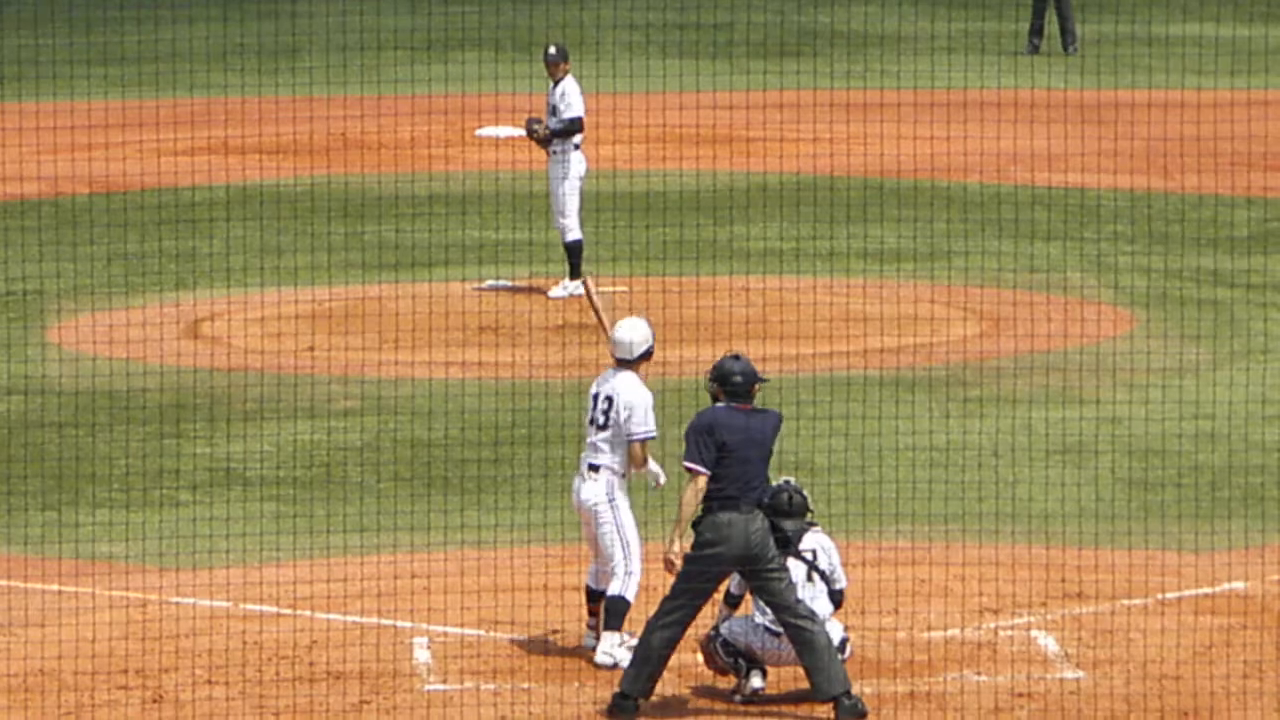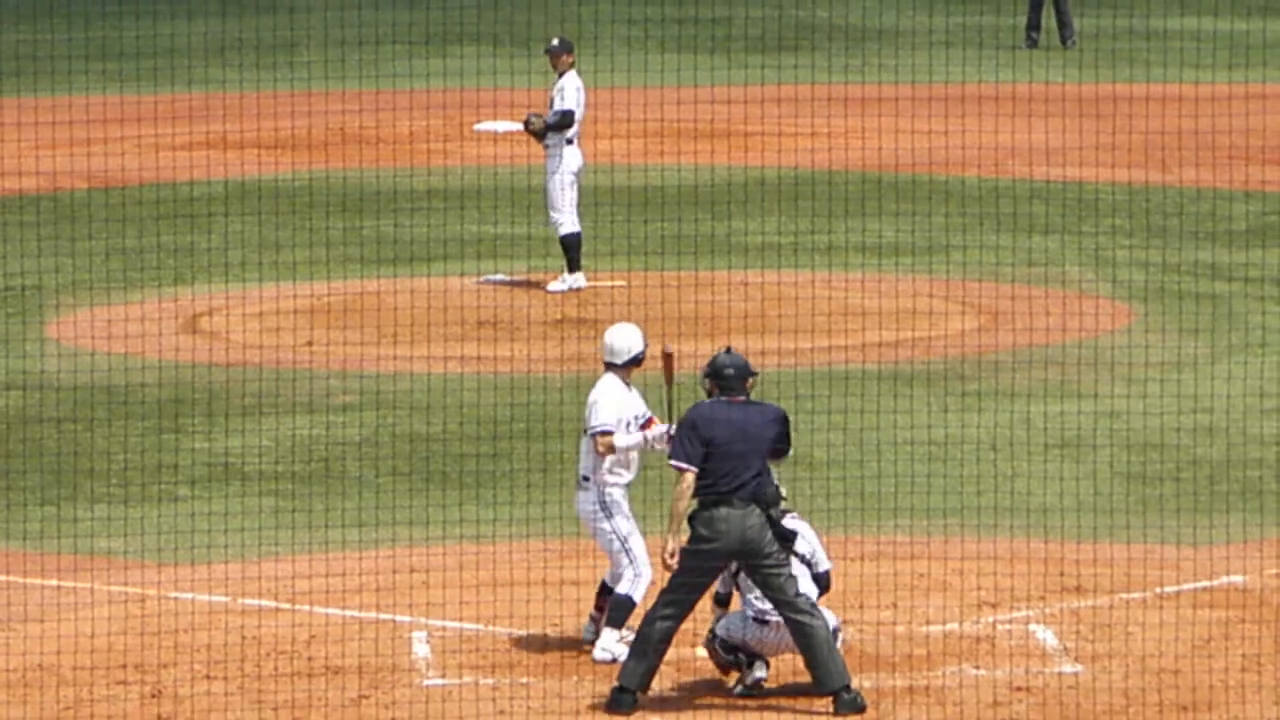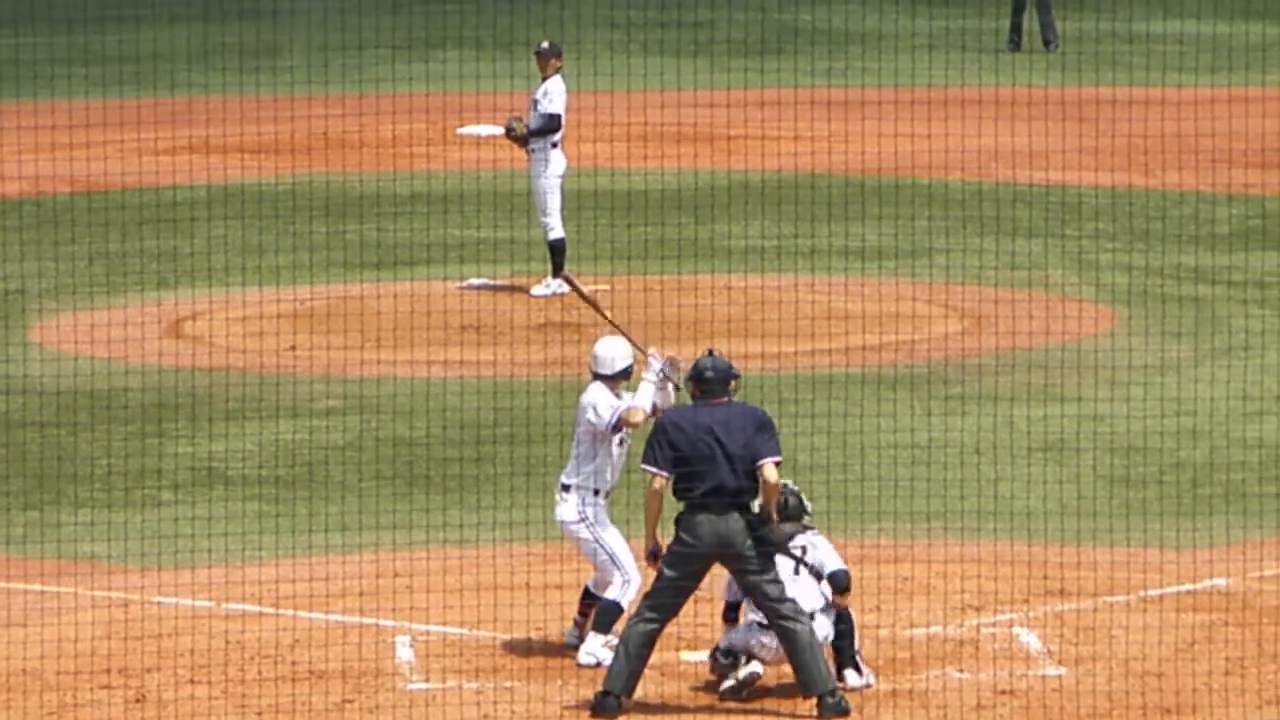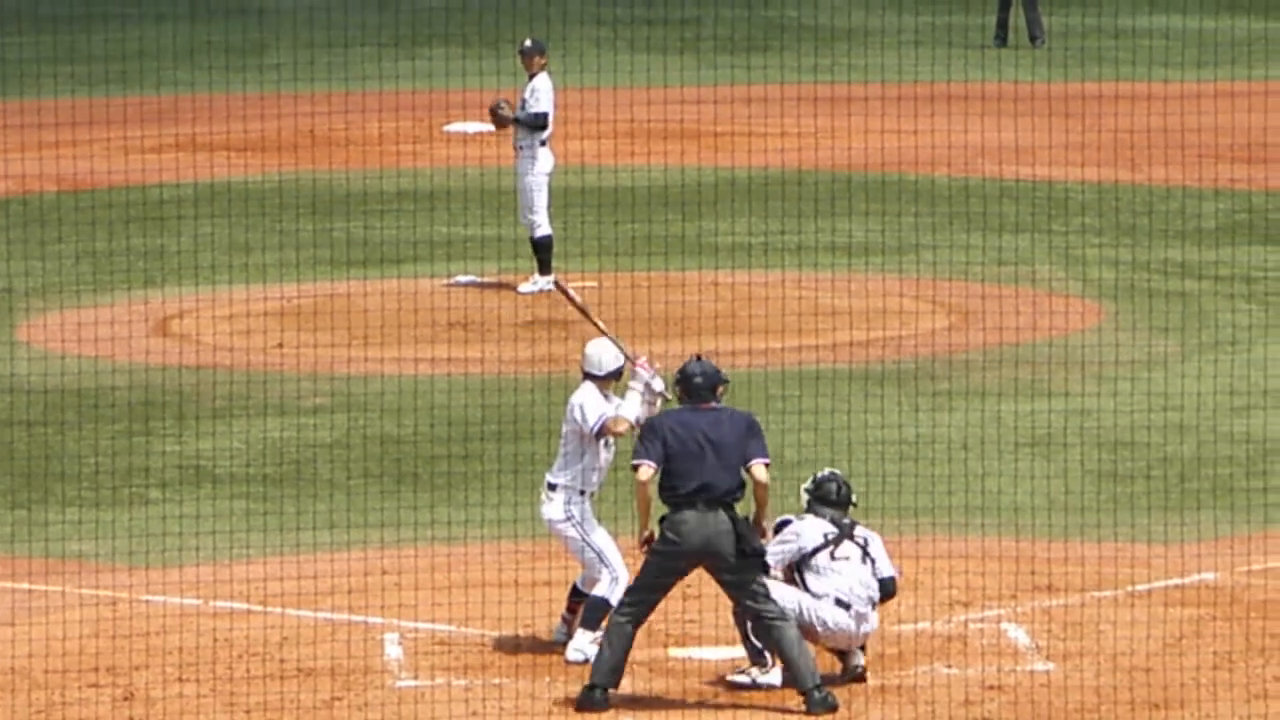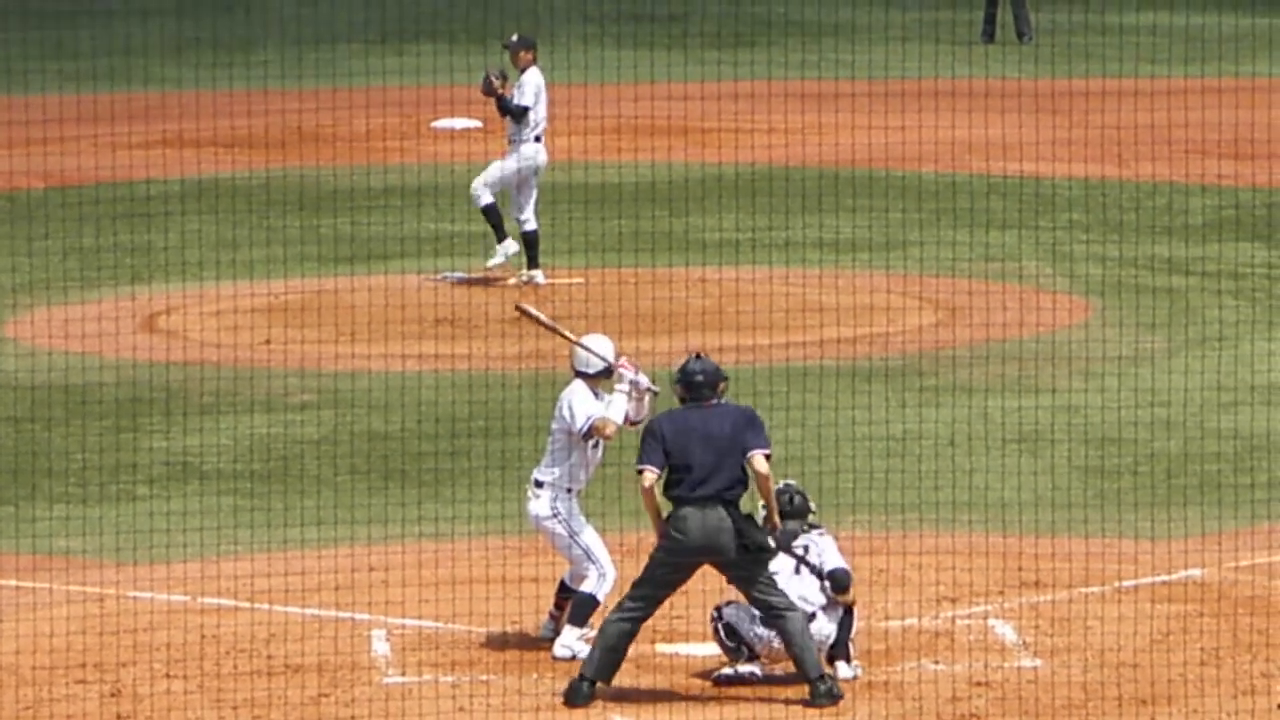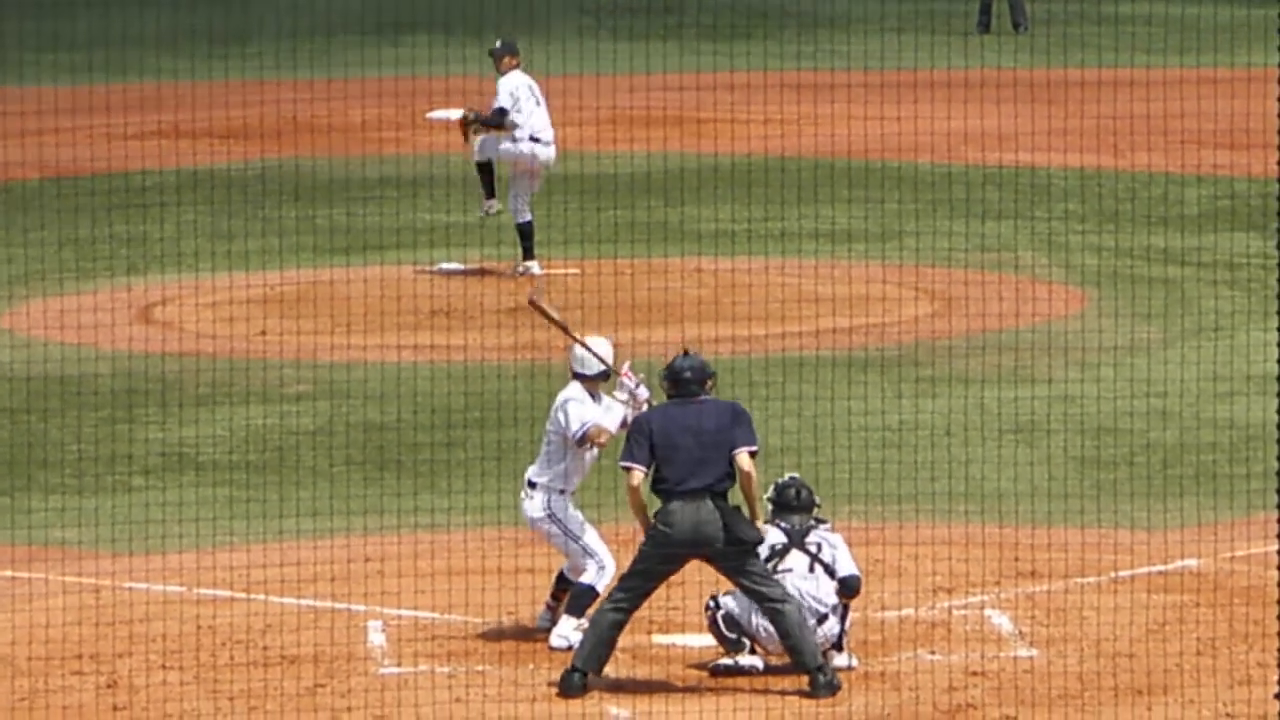
dt=0.7s
person 1, frame 1
left shoulder: (707, 421)
right shoulder: (772, 422)
left elbow: (698, 485)
left wrist: (676, 538)
left hip: (717, 529)
right hip: (758, 529)
left knee: (671, 617)
right knee: (797, 615)
person 1, frame 2
left shoulder: (697, 417)
right shoulder: (774, 416)
left elbow: (686, 482)
left wrist: (672, 537)
left hip: (712, 524)
right hip: (758, 523)
left knee: (667, 610)
right knee: (800, 609)
left ankle: (626, 691)
right ankle: (842, 692)
person 1, frame 3
left shoulder: (671, 422)
right shoulder: (755, 418)
left elbow: (657, 485)
right elbow: (770, 478)
left wrist: (651, 538)
right wrist: (769, 515)
left hip: (693, 527)
right hip: (741, 526)
left knee: (650, 614)
right knee: (785, 613)
person 1, frame 4
left shoulder: (660, 423)
right shoulder: (743, 422)
left elbow: (643, 477)
right elbow: (761, 479)
left wrist: (645, 526)
right wrist: (759, 519)
left hip: (678, 527)
right hip: (725, 527)
left knee: (630, 610)
right knee: (769, 613)
left ankle: (597, 689)
right ankle: (814, 692)
person 1, frame 5
left shoulder: (661, 424)
right shoulder: (743, 417)
left elbow: (647, 482)
right elbow: (761, 469)
left wrist: (660, 528)
right wrist: (773, 513)
left hip: (682, 526)
right hip: (729, 525)
left knee: (633, 608)
right knee: (779, 607)
left ankle: (585, 683)
right ankle: (819, 684)
person 1, frame 6
left shoulder: (647, 420)
right shoulder: (732, 412)
left elbow: (635, 481)
right elbow: (745, 468)
left wrist: (647, 524)
right wrist: (755, 519)
left hip: (671, 519)
right hip: (717, 517)
left knee: (620, 600)
right knee: (774, 596)
left ankle: (576, 674)
right ankle: (820, 675)
person 2, frame 1
left shoulder: (602, 381)
right shoulder: (637, 392)
right elbow: (637, 456)
right wrist: (656, 471)
left hip: (585, 482)
right hip: (608, 486)
left knee: (602, 561)
right knee: (626, 568)
left ankle: (596, 631)
right ankle: (609, 647)
person 2, frame 2
left shoulder: (628, 392)
right shoulder: (608, 394)
left elbow: (649, 428)
right elbow: (603, 446)
left wrist: (663, 433)
right wrist: (647, 436)
left hip: (611, 494)
right hip: (602, 496)
left knee: (623, 564)
right knee: (638, 570)
left ankle: (598, 626)
right ankle: (607, 644)
person 2, frame 3
left shoulder: (613, 396)
right shoulder: (596, 398)
left elbow: (661, 407)
right elbow: (635, 418)
left wrist: (662, 380)
right wrist: (649, 377)
left hip: (586, 503)
right hip: (581, 505)
left knee: (609, 569)
right knee: (627, 577)
left ankle: (580, 631)
right ankle: (592, 648)
person 2, frame 4
left shoulder: (604, 400)
right shoulder: (587, 399)
left elbow: (642, 421)
right elbow: (620, 428)
left wrist: (651, 394)
right wrist: (636, 386)
left hip: (570, 501)
right hip: (567, 504)
left knee: (599, 565)
right knee: (614, 573)
left ankle: (568, 628)
right ankle: (581, 645)
person 2, frame 5
left shoulder: (594, 396)
right shoulder: (577, 397)
left elbow: (635, 417)
right elbow: (607, 430)
left wrist: (639, 392)
right wrist: (622, 388)
left hip: (558, 499)
right hip: (554, 501)
left knee: (585, 562)
right knee: (601, 571)
left ankle: (555, 624)
right ankle: (568, 642)
person 2, frame 6
left shoulder: (595, 399)
right shoulder: (573, 400)
left elbow: (634, 421)
right elbow: (600, 438)
left wrist: (637, 401)
right wrist: (621, 396)
left hip: (553, 498)
right hip: (546, 501)
left knee: (584, 554)
right knee: (602, 563)
left ankle: (552, 614)
right ankle: (565, 632)
person 3, frame 1
left shoulder: (569, 88)
right shoulder: (554, 88)
left elbow: (577, 125)
left wrist: (549, 133)
right wrist: (544, 134)
left hip: (568, 160)
right hip: (557, 159)
left knee: (568, 221)
right knee: (563, 221)
left ankle: (575, 281)
right ankle: (574, 279)
person 3, frame 2
left shoulder: (568, 82)
right shoulder: (567, 82)
left elbow: (567, 118)
left wrist: (543, 126)
right wrist: (543, 130)
left hip: (562, 154)
right hip: (562, 153)
left knee: (560, 215)
right knee: (568, 214)
left ankle: (573, 274)
right ankle: (574, 273)
person 3, frame 3
left shoulder: (554, 86)
right shoulder: (546, 87)
left elbow: (554, 123)
left wrist: (527, 133)
right wrist: (525, 134)
left hip: (547, 158)
right hip: (541, 157)
left knee: (550, 219)
right knee: (549, 219)
left ankle: (558, 279)
right ankle: (557, 278)
person 3, frame 4
left shoulder: (540, 84)
right shoulder: (533, 84)
left elbow: (541, 122)
left wrist: (512, 118)
right wrist: (512, 117)
left hip: (534, 156)
right hip: (528, 156)
left knee: (537, 217)
right knee: (530, 216)
left ankle: (545, 276)
right ankle: (543, 274)
person 3, frame 5
left shoulder: (529, 79)
right shoulder: (529, 79)
left elbow: (518, 116)
right elbow: (506, 112)
left wrist: (499, 94)
right wrist: (500, 95)
left hip: (524, 151)
right hip: (530, 151)
left knee: (479, 187)
right knee: (525, 213)
left ankle: (504, 243)
right ankle: (533, 270)
person 3, frame 6
left shoulder: (508, 81)
right shoulder: (526, 81)
left elbow: (497, 120)
left wrist: (473, 120)
right wrist: (484, 124)
left hip: (530, 148)
right hip: (546, 150)
left knee: (482, 144)
right knee: (519, 203)
left ankle: (489, 201)
right ankle: (529, 262)
person 4, frame 1
right shoulder: (822, 542)
left elbow: (732, 598)
right elbow: (837, 599)
left wrist: (718, 631)
left hip: (768, 644)
left knee: (714, 639)
right knee: (839, 638)
left ankle: (750, 674)
person 4, frame 2
right shoulder: (798, 527)
left elbow: (721, 597)
right elbow: (824, 583)
left wrist: (716, 631)
left hip: (759, 633)
left knee: (718, 635)
right knee: (829, 629)
left ankle: (752, 666)
person 4, frame 3
right shoulder: (812, 540)
left elbow: (730, 610)
right elbow: (841, 582)
left wrist: (725, 647)
right wrist: (840, 600)
left hip: (766, 643)
right hip: (812, 635)
left knee: (721, 657)
right knee: (837, 607)
left ankle: (744, 666)
right ankle: (852, 671)
person 4, frame 4
left shoulder: (803, 527)
right shoulder: (867, 535)
right elbow: (888, 589)
left hip: (828, 621)
right hip: (863, 628)
left ankle: (764, 669)
right ankle: (852, 656)
person 4, frame 5
right shoulder: (821, 540)
right elbow: (841, 581)
right wrist: (843, 598)
left hip: (770, 642)
right hip: (817, 635)
left knee: (722, 613)
right knee: (844, 605)
left ankle: (746, 662)
right ankle: (842, 662)
person 4, frame 6
left shoulder: (761, 536)
right shoulder: (830, 537)
right elbow: (852, 587)
left hip: (774, 636)
right hip: (822, 636)
left knee: (717, 605)
right knee: (840, 598)
left ankle: (744, 654)
right ankle: (836, 652)
